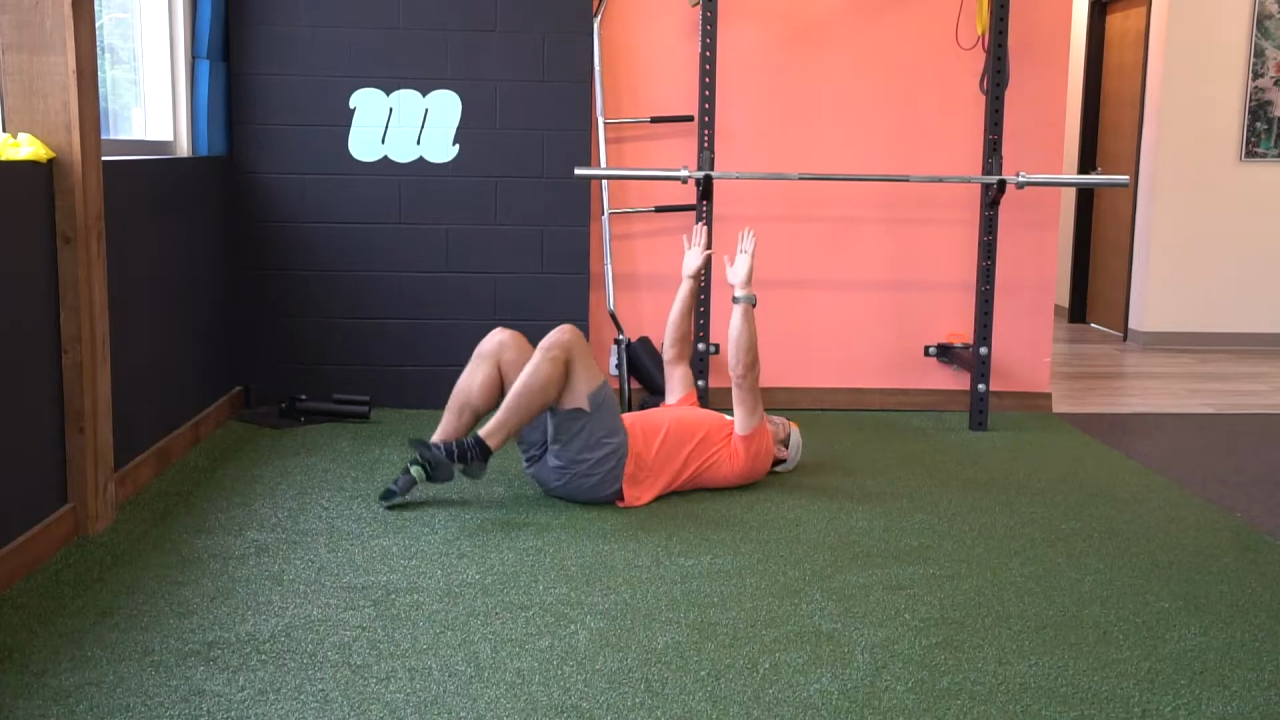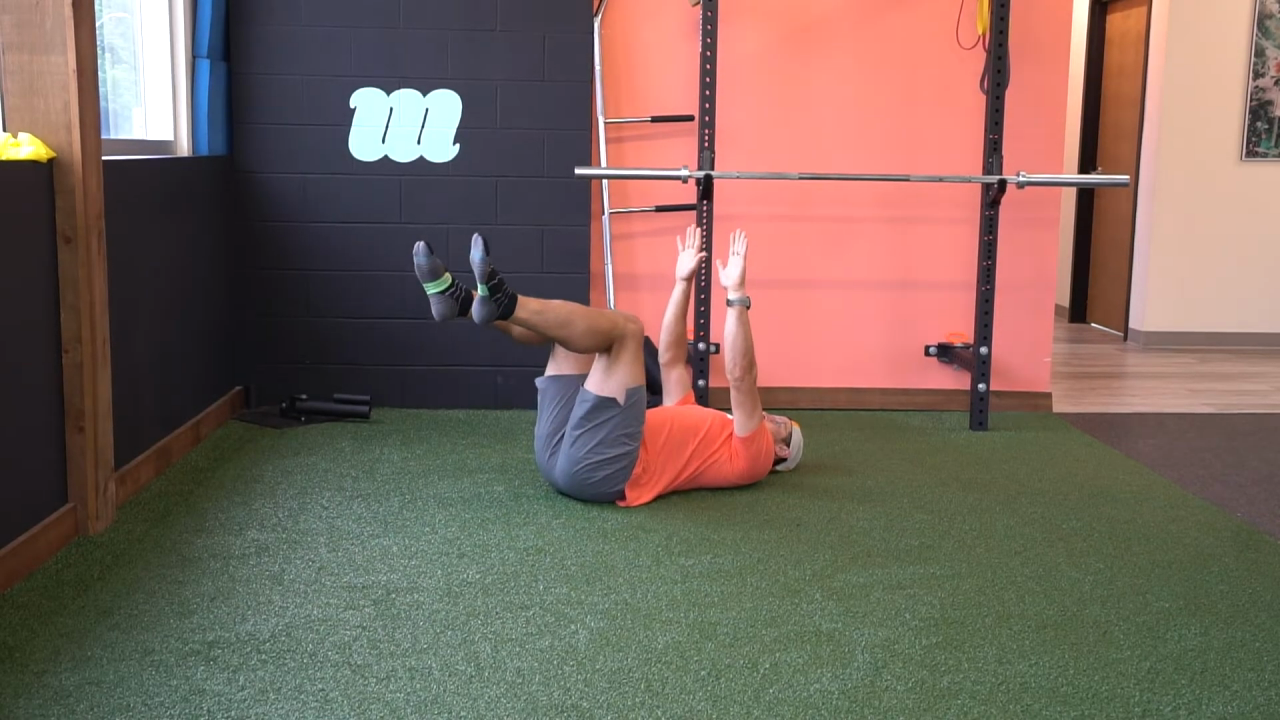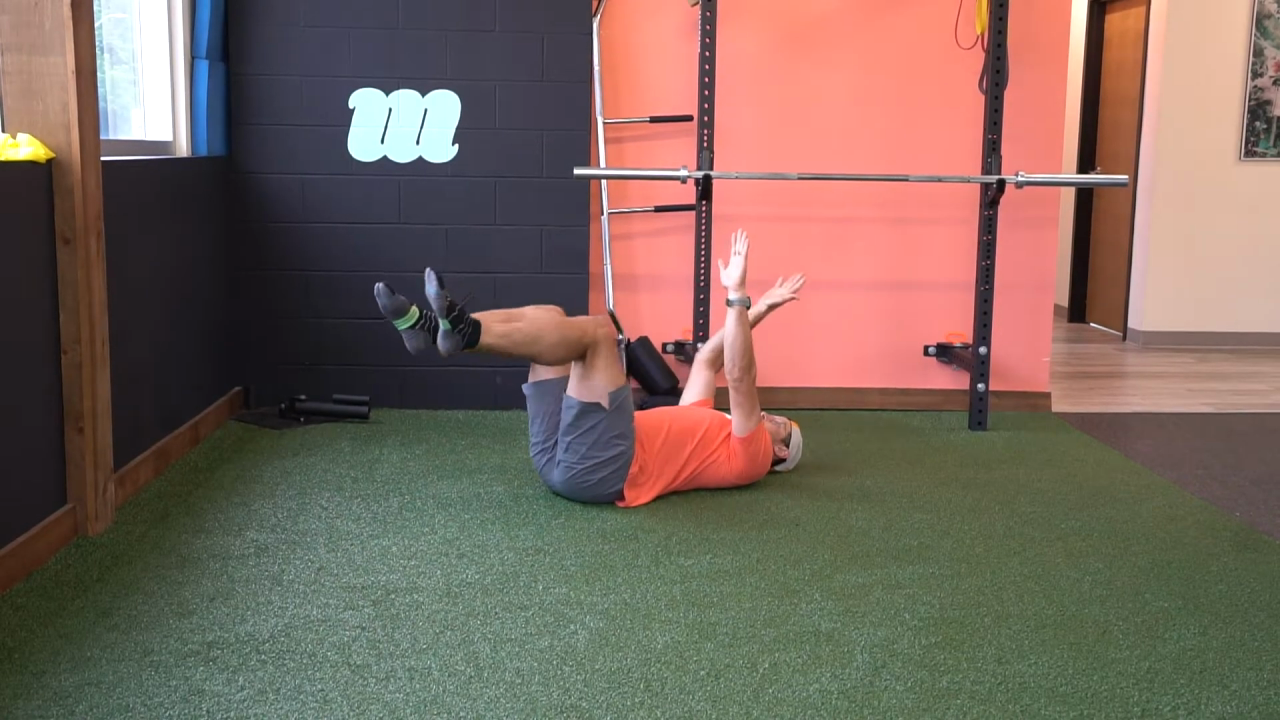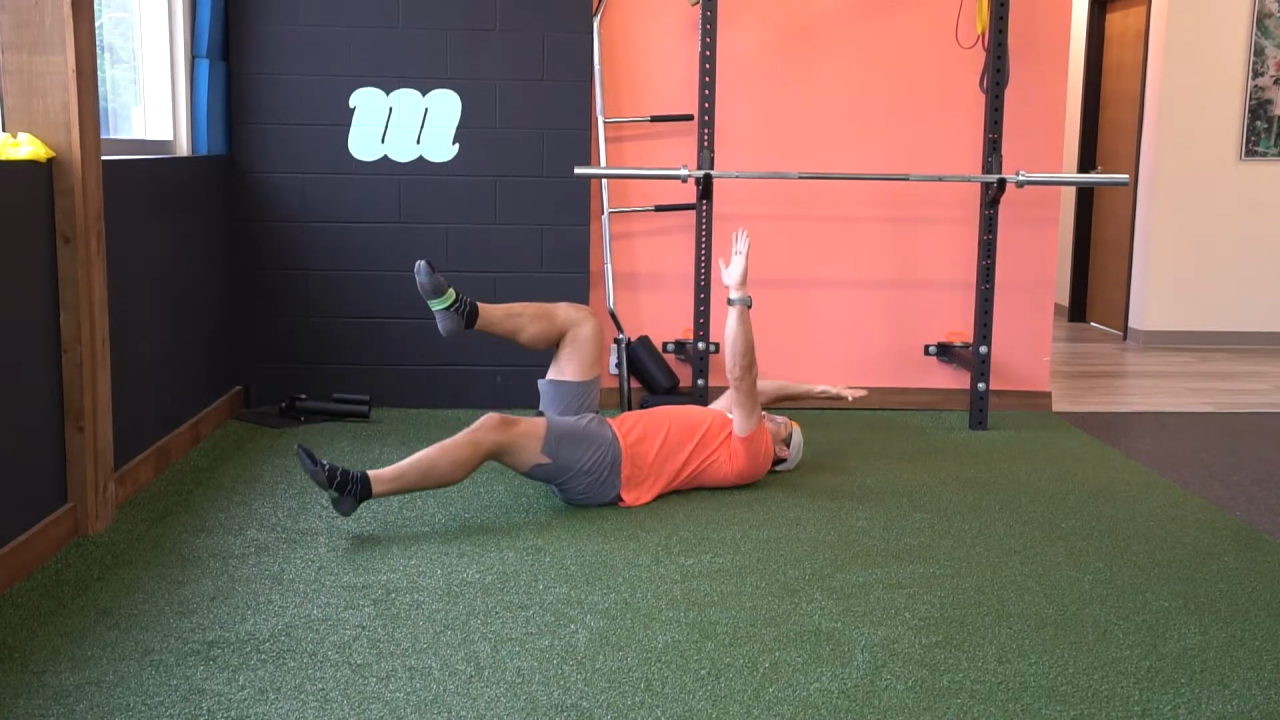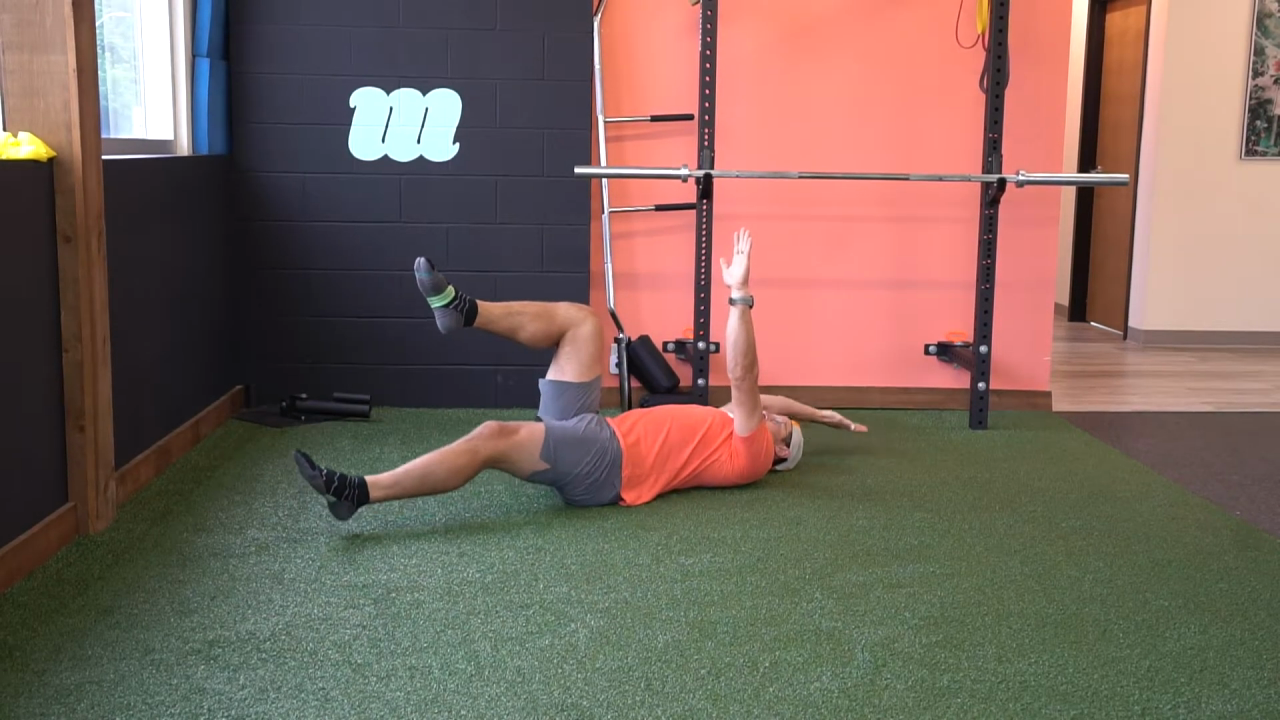
dt=1s
person 1, frame 1
left shoulder: (748, 456)
right shoulder: (701, 426)
left elbow: (744, 375)
right elbow: (674, 355)
left wrist: (742, 292)
right wrist: (689, 280)
left hip: (601, 466)
right hip: (560, 456)
left knee: (564, 338)
right knee: (500, 342)
left ankle: (478, 448)
right ankle: (436, 457)
person 1, frame 2
left shoulder: (752, 456)
right shoulder: (699, 424)
left elbow: (741, 378)
right elbow: (671, 358)
left wrist: (736, 294)
right wrist: (683, 282)
left hip: (600, 465)
right hip: (562, 448)
left knee: (626, 327)
right knee: (567, 319)
left ankle: (502, 304)
right ankle: (461, 301)
person 1, frame 3
left shoulder: (749, 455)
right shoulder: (705, 426)
left elbow: (740, 379)
right elbow: (708, 360)
left wrist: (738, 298)
right wrist: (758, 310)
left hip: (598, 466)
right hip: (561, 452)
left knee: (596, 331)
right knee: (546, 319)
left ankle: (468, 333)
right ankle: (430, 328)
person 1, frame 4
left shoulder: (749, 453)
right shoulder: (723, 431)
left elbow: (743, 380)
right elbow: (752, 388)
left wrist: (739, 295)
right wrist: (817, 388)
left hip: (603, 467)
right hip: (587, 434)
left knee: (494, 428)
right knee: (579, 320)
left ankle: (361, 485)
right ankle: (463, 312)
person 1, frame 5
left shoulder: (749, 454)
right shoulder: (727, 429)
left elbow: (744, 378)
right elbow: (758, 396)
left wrist: (740, 294)
right wrist: (822, 413)
left hip: (602, 465)
right hip: (587, 430)
left knee: (492, 438)
right knee: (581, 320)
left ankle: (358, 491)
right ankle: (462, 310)
